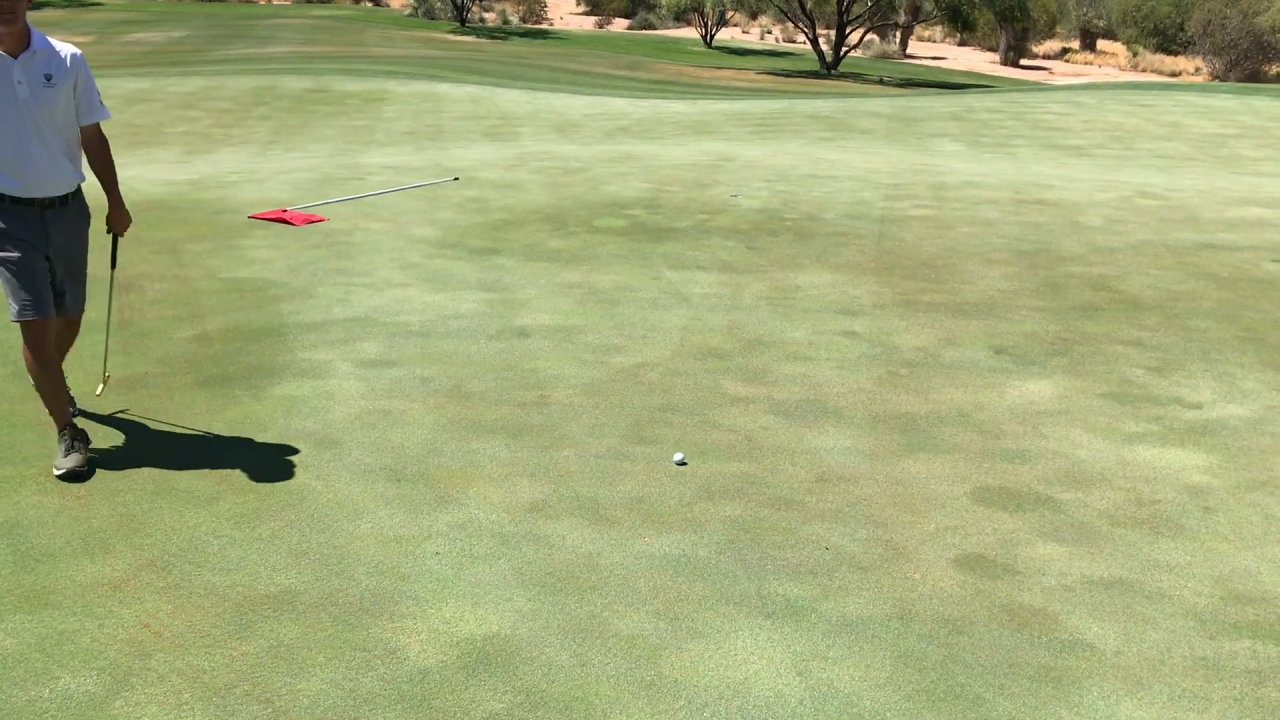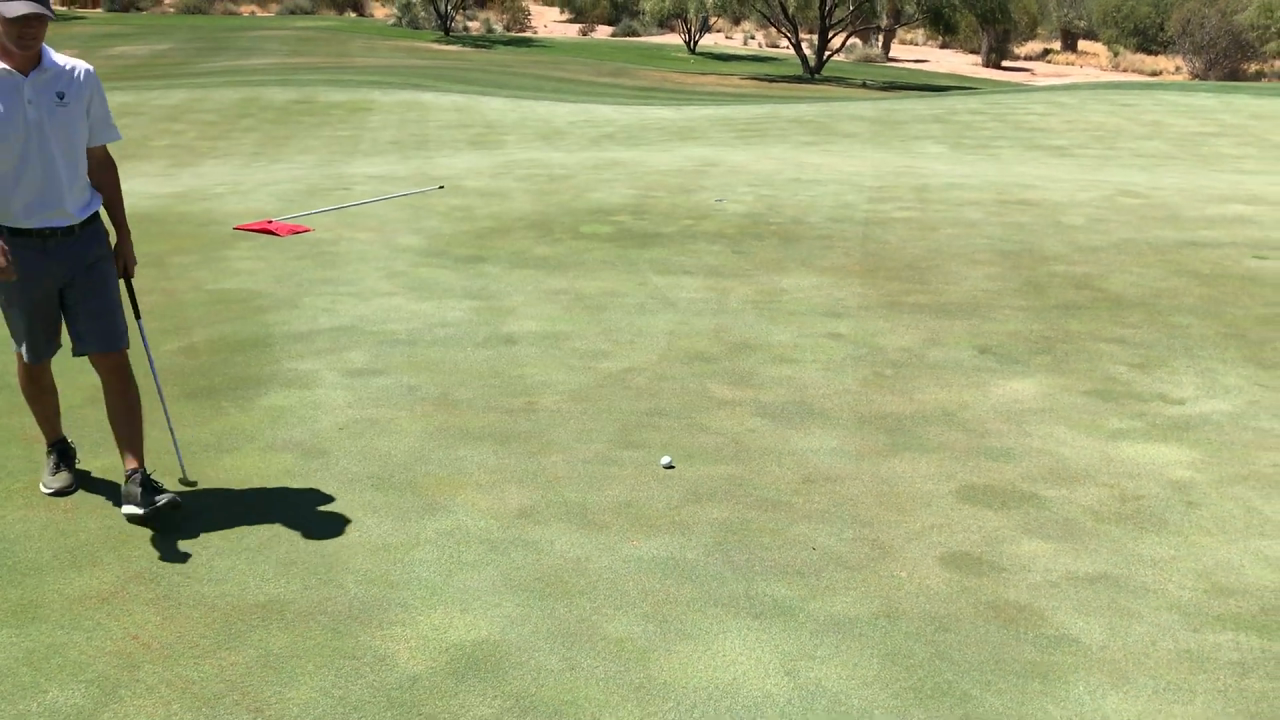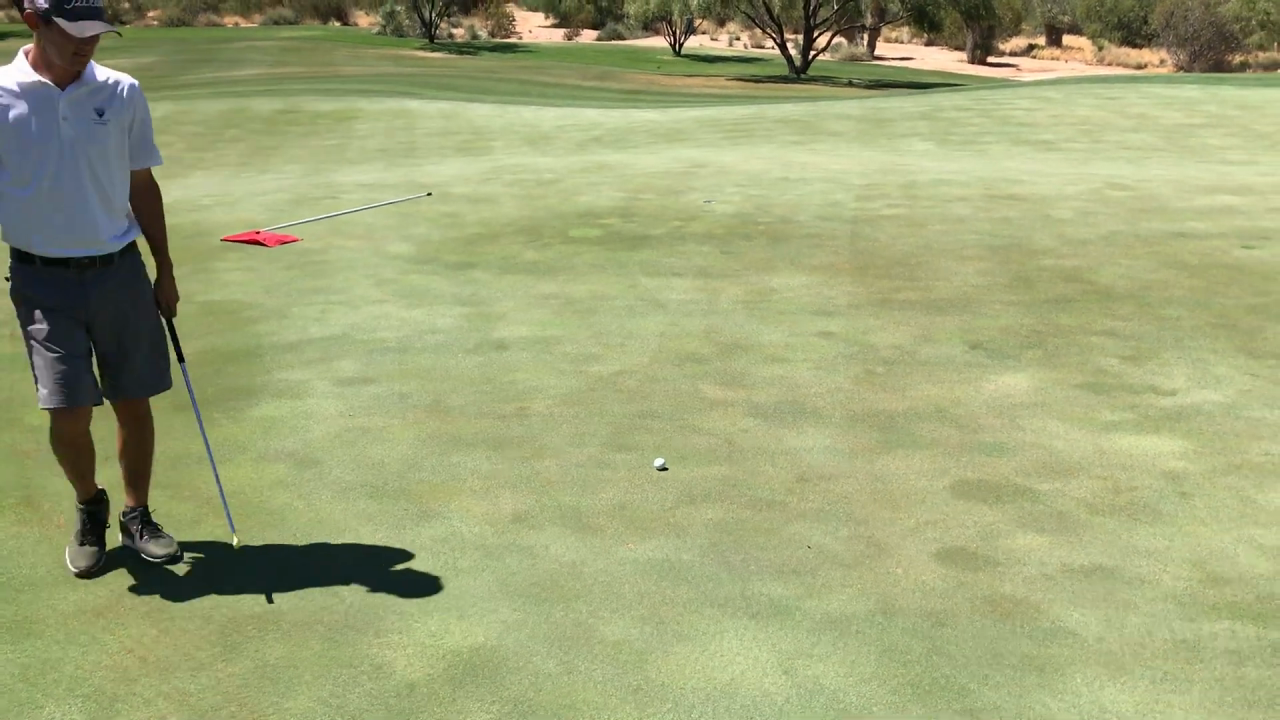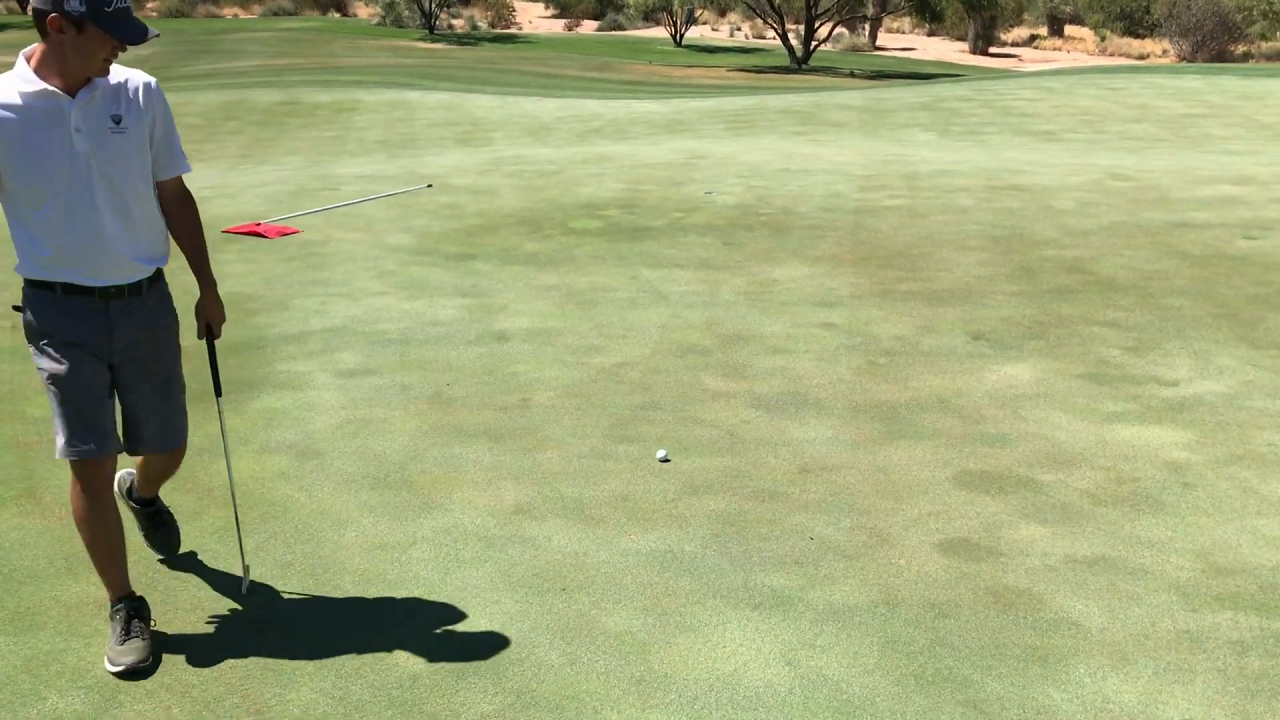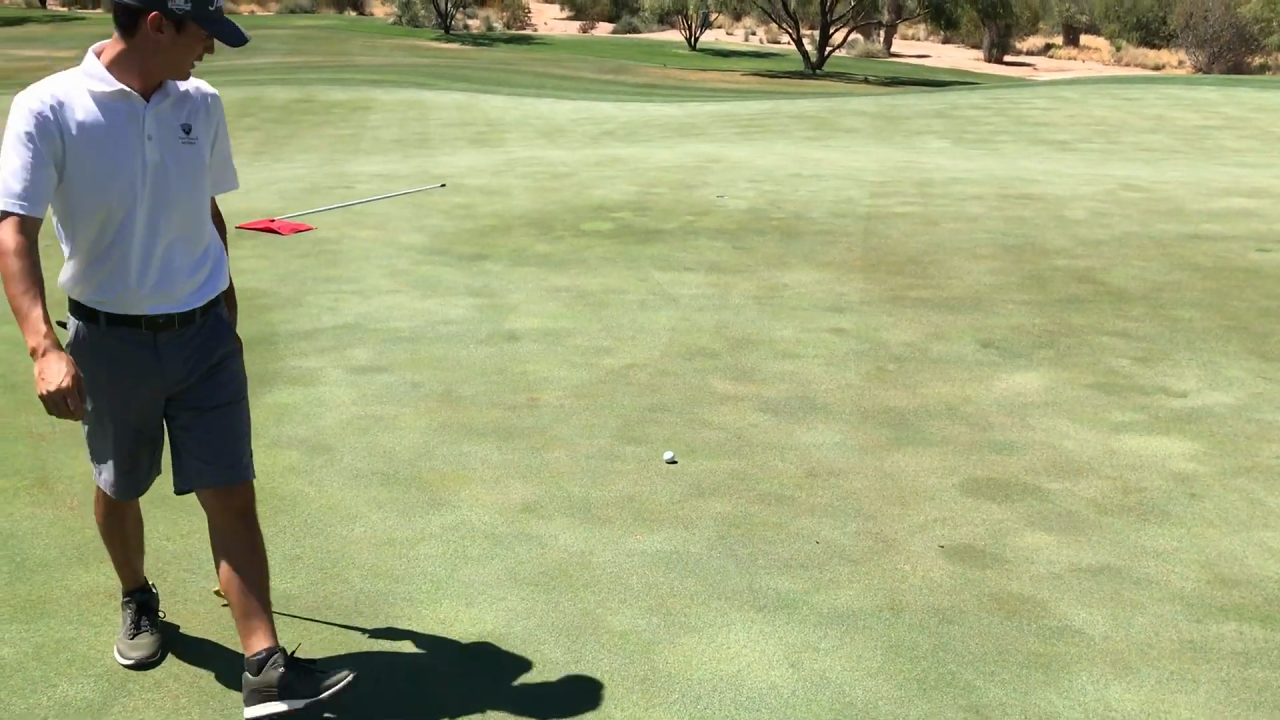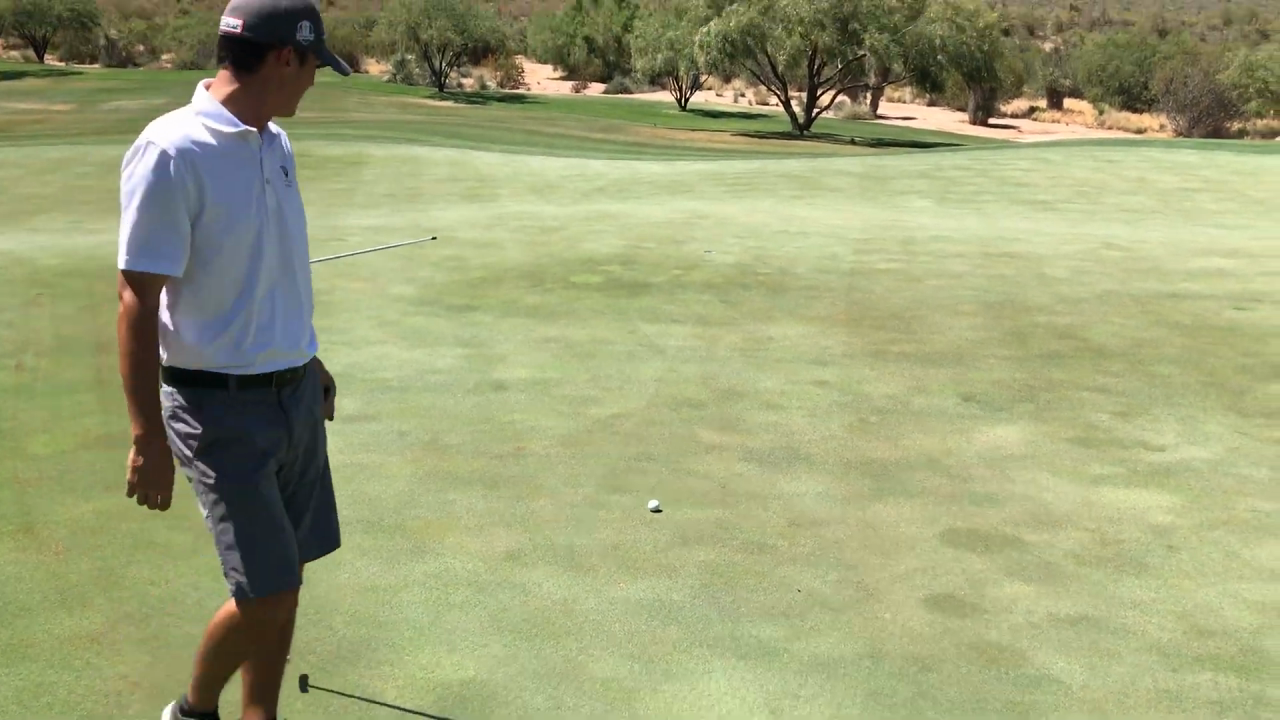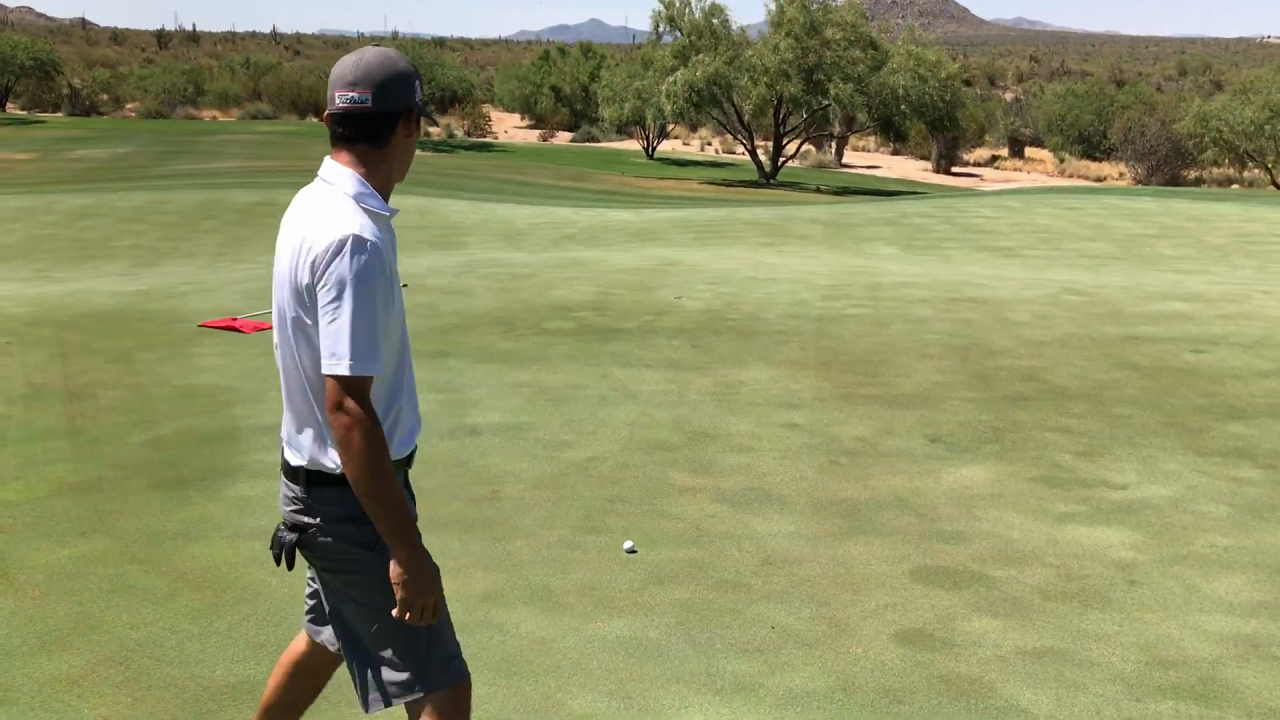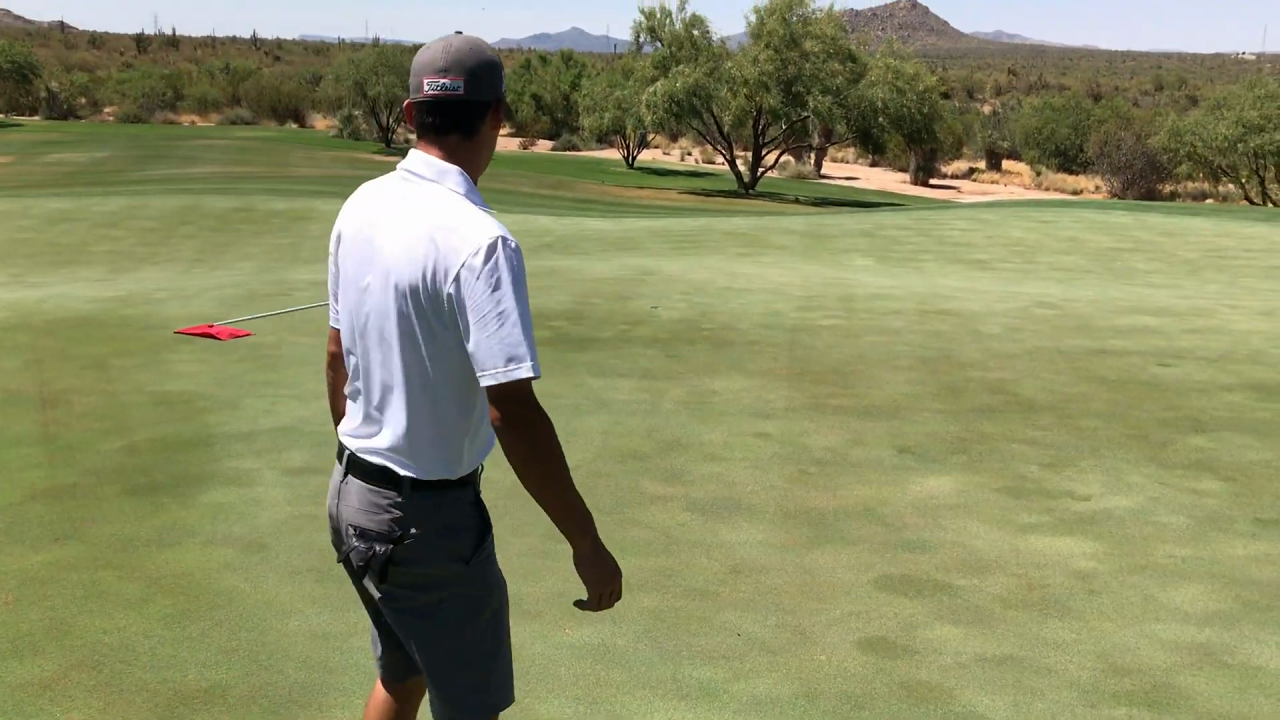
dt=0.4s
person 1, frame 1
left shoulder: (67, 59)
left elbow: (91, 136)
left wrist: (116, 201)
left hip: (67, 209)
left knee: (68, 315)
left ankle: (50, 382)
right ankle: (70, 435)
person 1, frame 2
left shoulder: (79, 77)
left wrist: (124, 236)
left hip: (84, 241)
left knee: (113, 359)
left ankle: (136, 478)
right ankle: (58, 449)
person 1, frame 3
left shoulder: (122, 92)
left elbow: (143, 187)
left wrist: (164, 270)
left hip: (120, 272)
left knee: (133, 403)
right knee: (68, 416)
left ankle: (136, 515)
right ankle: (90, 504)
person 1, frame 4
left shoulder: (140, 94)
left elbow: (173, 195)
left wrist: (208, 287)
left hip: (145, 302)
right hip: (60, 314)
left knee: (166, 446)
right knee: (90, 464)
left ankle: (142, 492)
right ankle: (125, 608)
person 1, frame 5
left shoulder: (202, 105)
left wrist: (225, 303)
left hip: (204, 334)
right hip: (111, 340)
left knee: (231, 496)
right knee: (119, 492)
right ankle: (137, 599)
person 1, frame 6
left shoulder: (275, 145)
right shoulder: (170, 151)
right elbow: (138, 300)
left wrist: (306, 362)
right wrist: (146, 435)
left hip: (296, 394)
right hip: (218, 409)
left knee: (282, 582)
right knee: (266, 598)
person 1, frame 7
left shoulder: (322, 206)
right shoulder: (351, 236)
right elbow: (348, 408)
right wrist: (407, 549)
left hip: (337, 482)
right hip: (349, 496)
left knee: (332, 636)
person 1, frame 8
left shoulder: (360, 206)
right shoulder: (479, 240)
right elbow: (514, 413)
right wrist: (586, 544)
left hip: (355, 491)
right hip: (431, 513)
